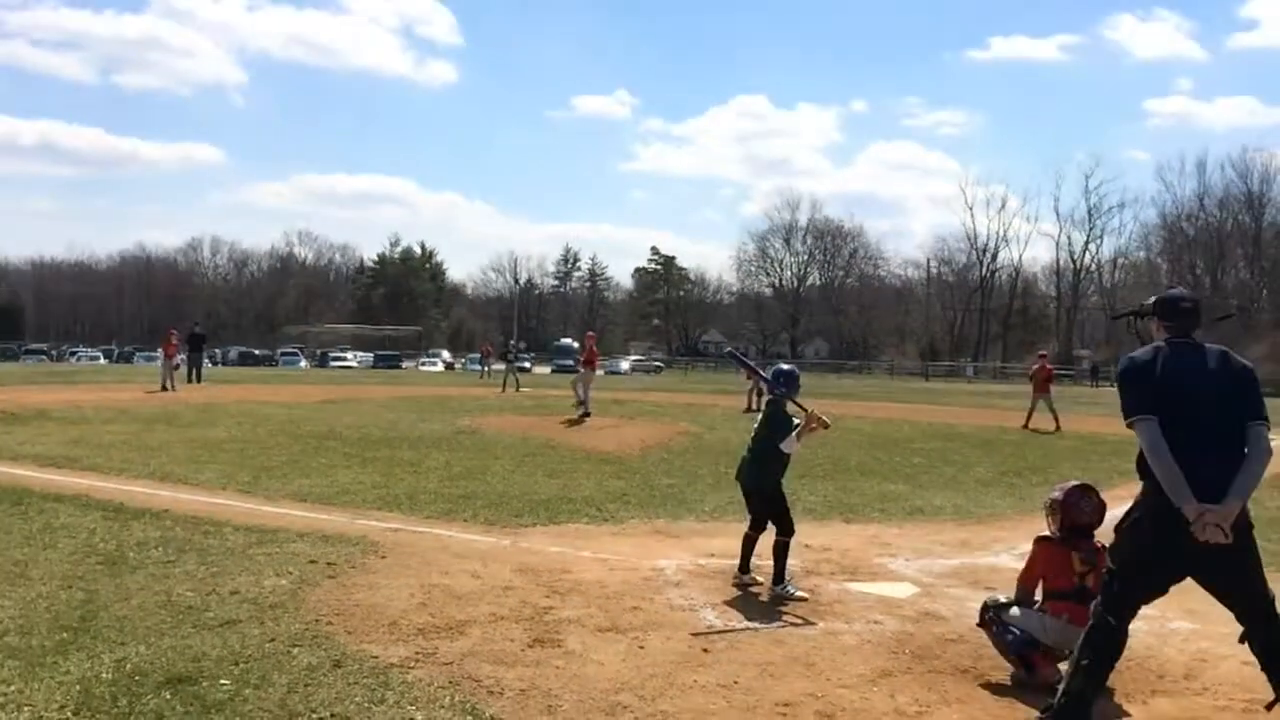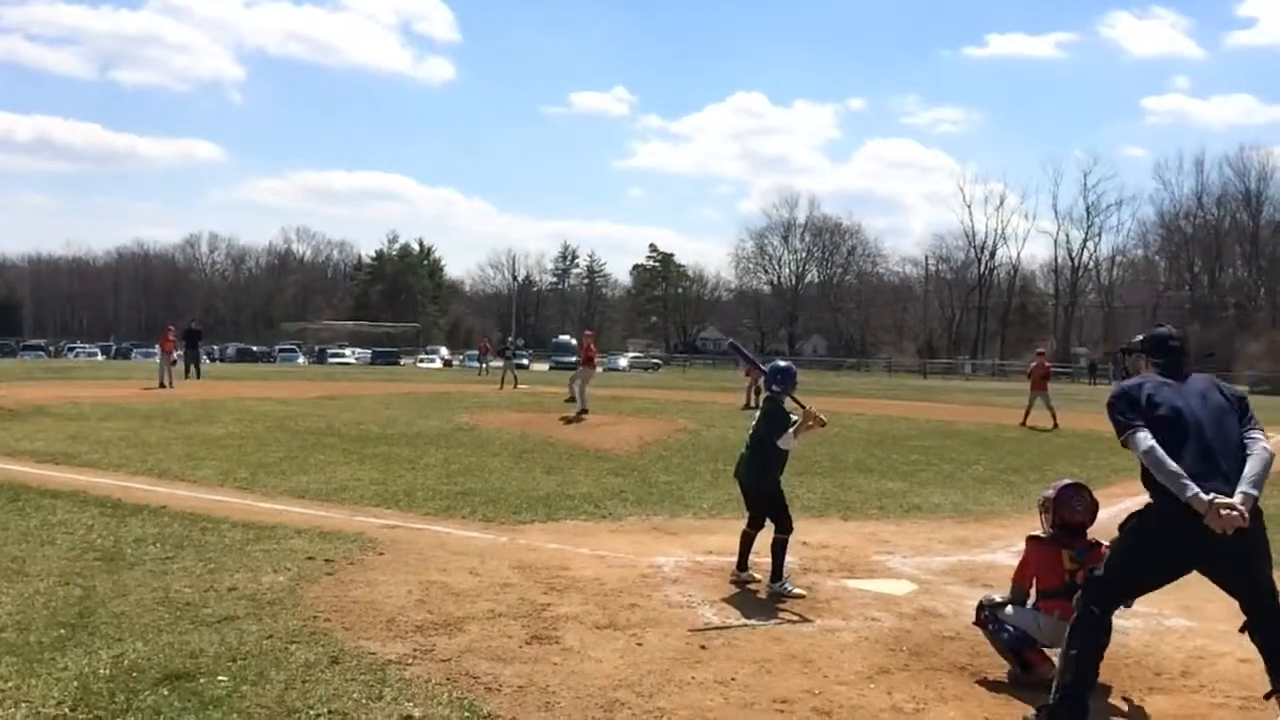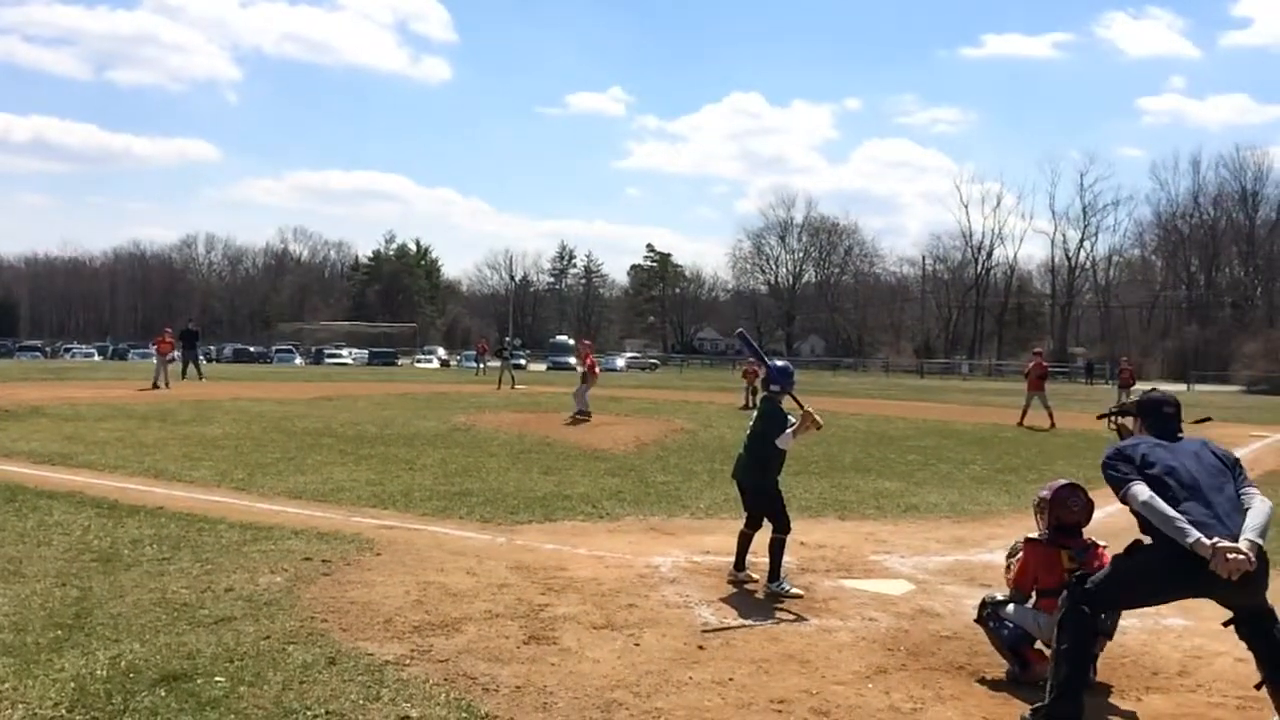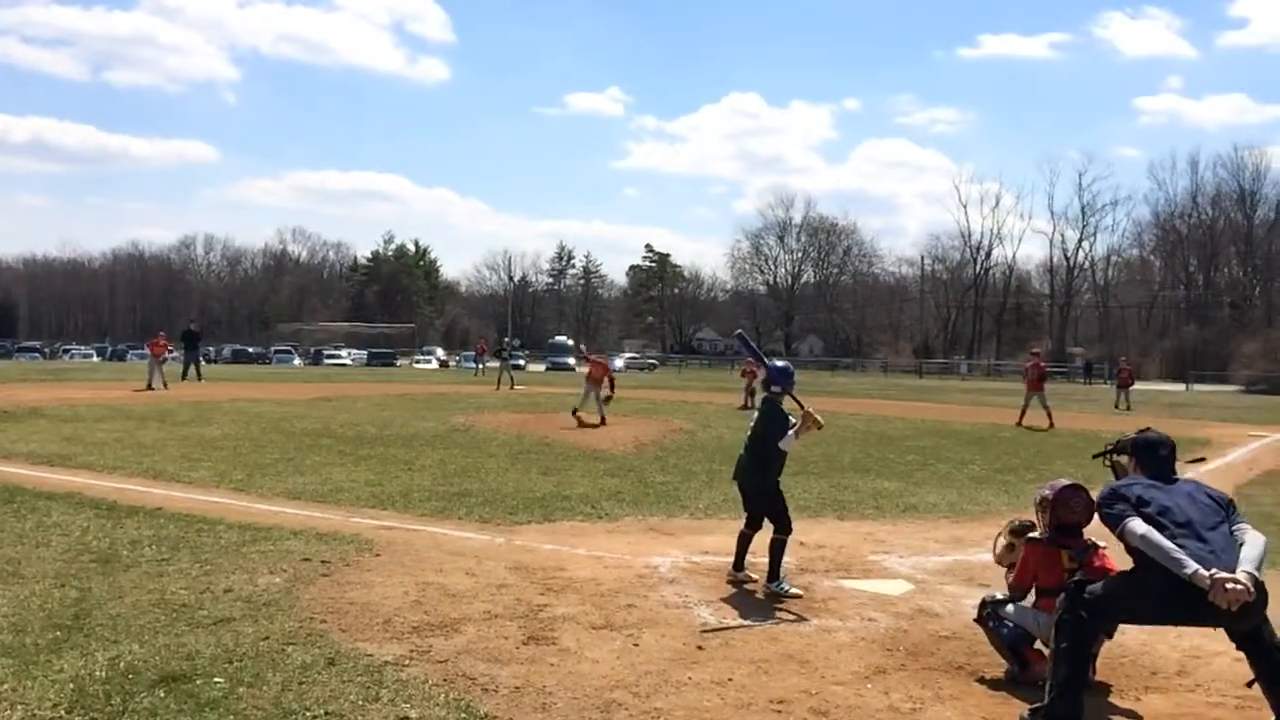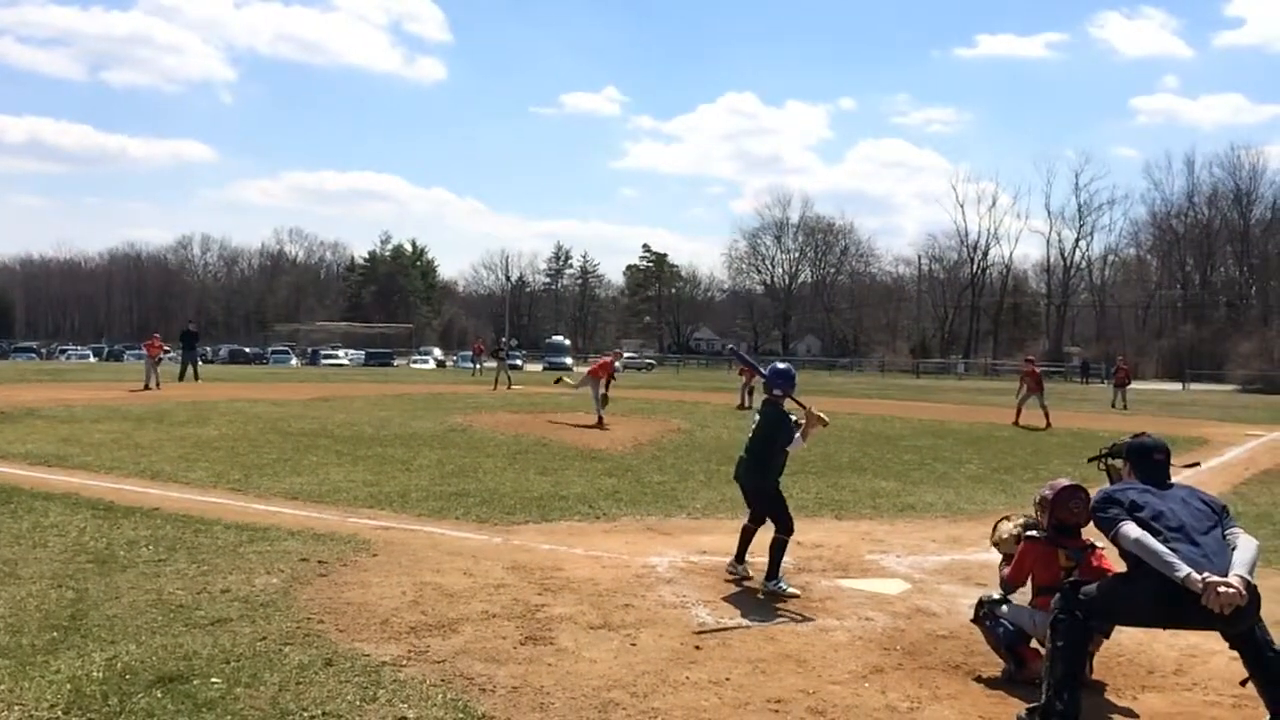
dt=0.3s
person 1, frame 1
left shoulder: (1139, 365)
right shoulder: (1239, 369)
left elbow: (1152, 440)
left wrist: (1190, 509)
right wrist: (1227, 508)
left hip: (1163, 513)
right hip: (1227, 518)
left knee: (1112, 613)
person 1, frame 2
left shoulder: (1129, 391)
right shoulder: (1226, 391)
left elbow: (1147, 449)
left wrist: (1199, 501)
right wrist: (1243, 501)
left hip: (1176, 516)
right hip: (1242, 520)
left knee: (1095, 599)
person 1, frame 3
left shoulder: (1124, 451)
right shoulder: (1217, 452)
left elbow: (1144, 499)
left wrist: (1201, 546)
right wrist: (1247, 547)
left hip: (1180, 557)
right hip: (1244, 562)
left knee: (1081, 600)
person 1, frame 4
left shoulder: (1117, 492)
right shoulder: (1209, 493)
left elbow: (1140, 534)
right elbow: (1253, 537)
left wrist: (1199, 577)
right wrist: (1245, 578)
left hip: (1178, 591)
right hip: (1239, 590)
left knee: (1077, 605)
person 1, frame 5
left shoulder: (1111, 496)
right shoulder: (1202, 498)
left elbow: (1134, 538)
right elbow: (1246, 541)
left wrist: (1192, 581)
right wrist: (1237, 580)
left hip: (1172, 595)
right hip: (1231, 595)
left knee: (1071, 605)
person 2, frame 1
left shoulder: (773, 409)
right shoulder: (778, 413)
left elbow: (789, 435)
right elbow: (788, 446)
left wrist: (810, 426)
right wrist: (806, 425)
left hip: (751, 475)
right hip: (763, 480)
left knee: (758, 523)
right knee: (785, 528)
left ankle: (742, 573)
right ankle: (778, 585)
person 2, frame 2
left shoulder: (770, 406)
right shoulder: (776, 410)
left elbow: (788, 430)
right elbow: (785, 442)
left wrist: (808, 424)
right wrist: (804, 422)
left hip: (749, 472)
right hip: (761, 476)
left knee: (756, 520)
right knee: (784, 525)
left ankle: (741, 569)
right ankle: (777, 581)
person 2, frame 3
left shoulder: (767, 406)
right shoulder: (773, 410)
left elbow: (786, 430)
right elbow: (783, 441)
left wrist: (805, 424)
right wrist: (802, 423)
left hip: (747, 473)
right hip: (759, 477)
left knee: (754, 519)
right knee: (781, 525)
left ankle: (738, 569)
right ankle: (774, 581)
person 2, frame 4
left shoulder: (768, 407)
right shoulder: (774, 411)
left elbow: (787, 430)
right elbow: (785, 443)
left wrist: (807, 425)
right wrist: (803, 425)
left hip: (748, 473)
right hip: (760, 478)
left knee: (754, 521)
right knee: (783, 525)
left ankle: (737, 569)
right ankle: (773, 582)
person 2, frame 5
left shoulder: (769, 409)
right shoulder: (777, 414)
left elbow: (792, 428)
right elbow: (794, 444)
left wrist: (811, 422)
right wrist: (809, 424)
left hip: (748, 473)
right hip: (761, 478)
left knee: (758, 515)
right knee: (785, 525)
left ankle: (738, 562)
right ankle: (771, 581)
person 3, frame 1
left shoulder: (1046, 546)
right shoulder: (1103, 554)
left elbow: (1023, 597)
left hip: (1056, 630)
left knee: (992, 610)
left ankle: (1040, 669)
person 3, frame 2
left shoulder: (1036, 545)
right shoulder: (1098, 551)
left elbow: (1019, 596)
left hip: (1049, 629)
left knee: (991, 610)
left ankle: (1039, 667)
person 3, frame 3
left shoulder: (1035, 546)
right shoulder: (1095, 551)
left elbow: (1018, 597)
left wrist: (1013, 574)
right wrist: (1104, 636)
left hip: (1048, 627)
left knee: (990, 607)
left ankle: (1032, 665)
person 3, frame 4
left shoulder: (1036, 545)
right shoulder: (1095, 551)
left elbow: (1016, 594)
left wrist: (1011, 565)
left hip: (1049, 627)
left knee: (990, 607)
left ankle: (1031, 665)
person 3, frame 5
left shoulder: (1034, 544)
right shoulder: (1093, 552)
left elbow: (1007, 586)
left wrist: (1007, 555)
right wrist: (1100, 633)
left hip: (1045, 626)
left knee: (987, 607)
left ankle: (1029, 663)
